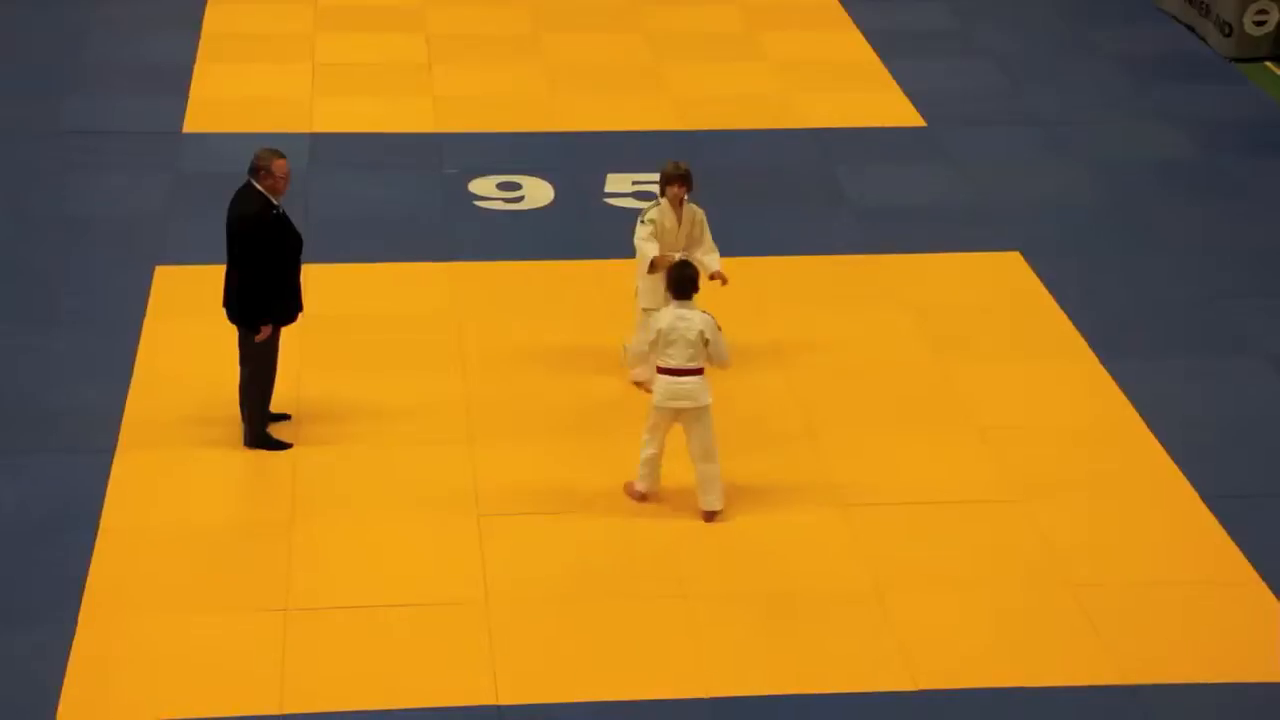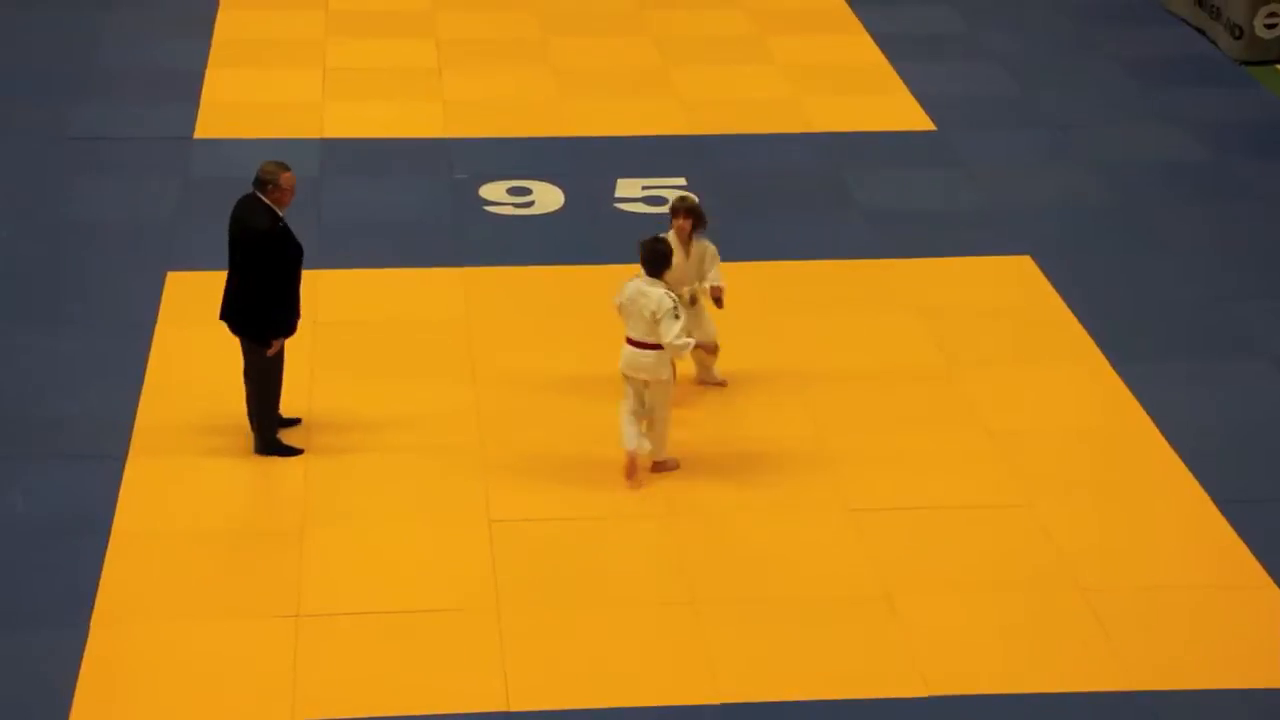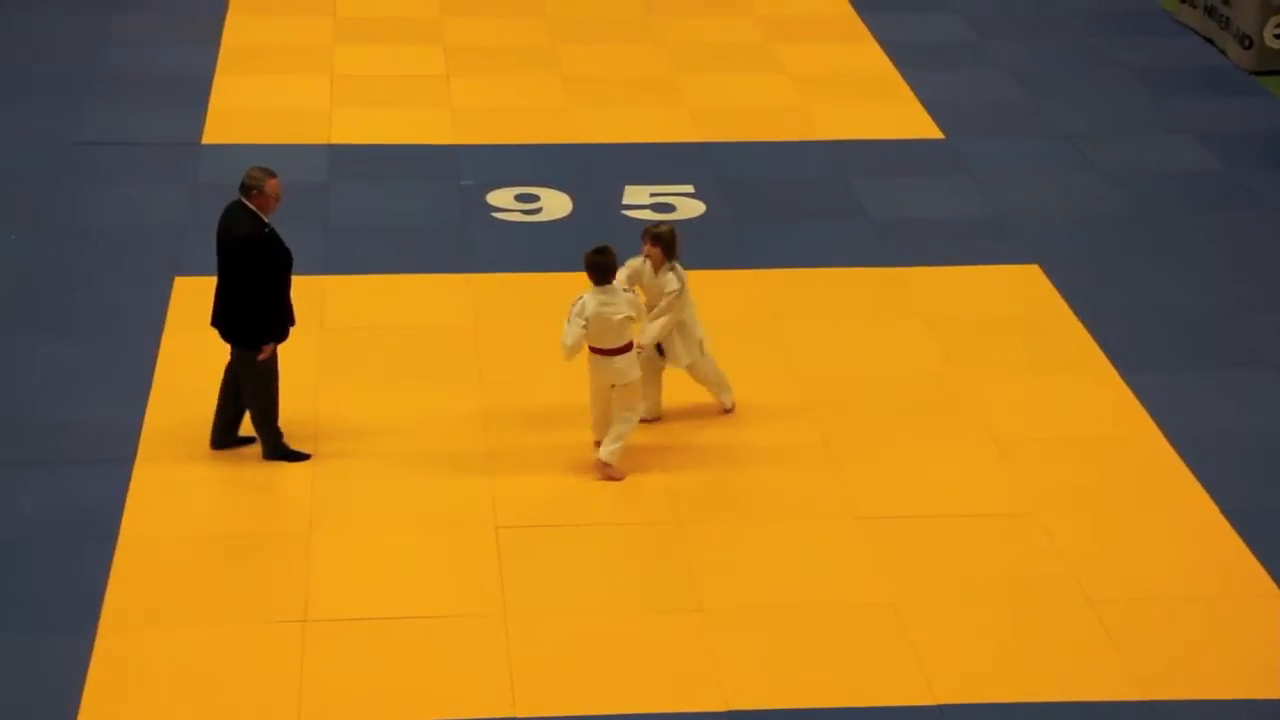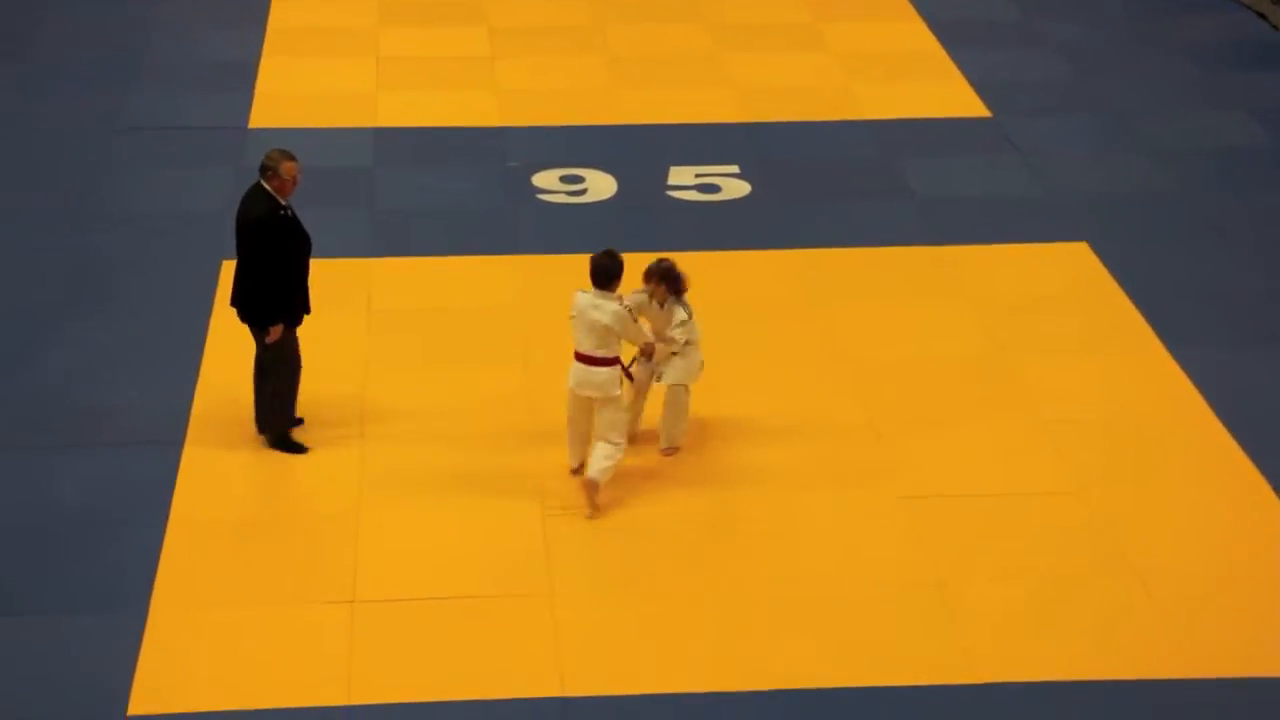
dt=0.5s
person 1, frame 1
left shoulder: (249, 195)
right shoulder: (255, 213)
right elbow: (256, 270)
right wrist: (265, 317)
left hip: (252, 299)
right hip: (257, 304)
left knee: (255, 362)
right knee: (259, 365)
left ankle: (256, 412)
right ankle: (255, 432)
person 1, frame 2
left shoulder: (247, 204)
right shoulder: (266, 229)
right elbow: (267, 286)
right wrist: (275, 331)
left hip: (246, 307)
right hip: (259, 315)
left knee: (258, 370)
right knee: (266, 373)
left ankle: (266, 419)
right ankle: (266, 439)
person 1, frame 3
left shoulder: (235, 211)
right shoulder: (250, 234)
right elbow: (254, 290)
right wrist: (266, 336)
left hip: (237, 314)
right hip: (249, 321)
left knee: (239, 373)
right knee: (261, 381)
left ankle: (223, 434)
right ankle: (273, 445)
person 1, frame 4
left shoulder: (264, 196)
right shoulder: (262, 215)
right elbow: (265, 272)
right wrist: (274, 318)
left hip: (271, 300)
right hip: (267, 305)
left knee: (271, 361)
right knee: (284, 364)
left ankle: (271, 419)
right ankle: (276, 431)
person 2, frame 1
left shoulder: (659, 319)
right shoulder: (706, 321)
left elbow: (644, 352)
right elbow: (722, 359)
left hip: (666, 387)
right hip: (695, 389)
left knee: (653, 439)
right knee: (704, 449)
left ankle: (642, 488)
right ankle: (710, 505)
person 2, frame 2
left shoulder: (628, 288)
right shoulder: (667, 299)
right elbow: (672, 341)
right wrist: (701, 345)
left hip: (630, 355)
right hip: (656, 361)
left knee: (632, 407)
right knee: (660, 410)
left ankle: (632, 453)
right ankle: (658, 458)
person 2, frame 3
left shoulder: (583, 303)
right shoulder: (629, 297)
left elbow: (572, 341)
right elbow: (639, 318)
left wrist: (567, 352)
left hip: (598, 363)
right hip: (625, 364)
left knee: (600, 403)
right knee: (626, 413)
left ankle: (602, 438)
right ankle: (605, 460)
person 2, frame 4
left shoulder: (577, 299)
right shoulder: (620, 311)
right elbow: (641, 341)
right wrist: (649, 346)
left hip: (579, 371)
right hip: (606, 377)
left knee: (577, 422)
right knee: (612, 437)
left ankle: (578, 464)
right ankle: (593, 479)
person 3, frame 1
left shoulder: (695, 214)
right shoulder: (652, 212)
left elbow: (704, 245)
right elbow: (643, 240)
left wrist: (714, 269)
right wrist: (655, 258)
right hip: (654, 271)
right knee: (649, 319)
right ankle: (641, 372)
person 3, frame 2
left shoulder: (704, 248)
left elbow: (712, 275)
left wrist: (715, 289)
left hip: (690, 301)
left knee: (705, 342)
left ankle: (705, 374)
person 3, frame 3
left shoulder: (675, 277)
right shoulder: (642, 264)
left elbow: (670, 312)
right elbow: (624, 275)
left wrist: (647, 337)
left hip: (678, 323)
right hip: (655, 320)
left knee: (698, 364)
right knee: (648, 362)
left ankle: (725, 397)
right ankle: (650, 409)
person 3, frame 4
left shoulder: (680, 310)
right shoulder: (644, 298)
left elbow: (674, 341)
left hip: (683, 347)
right hip: (656, 343)
left knee: (676, 389)
right knee: (639, 383)
left ankle: (670, 441)
right ankle: (630, 426)
